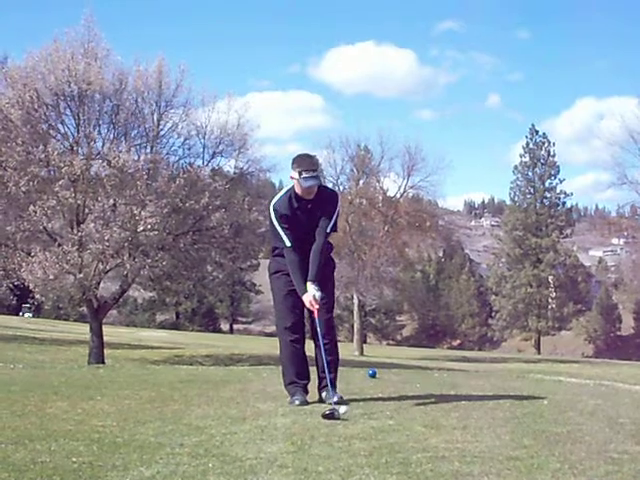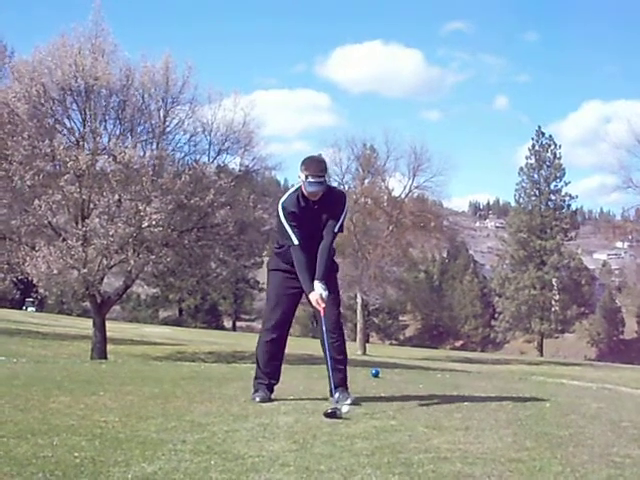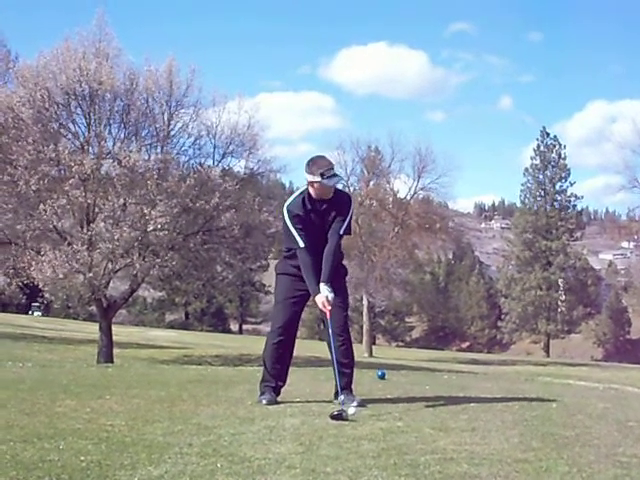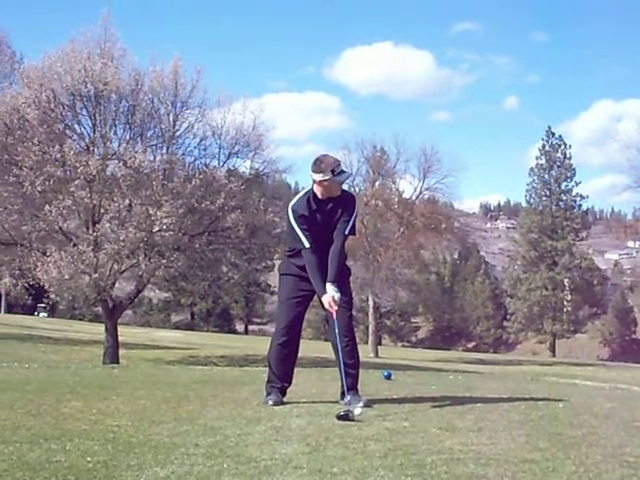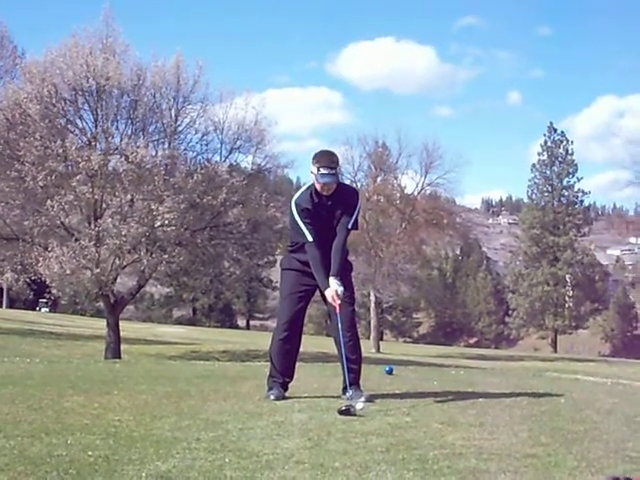
dt=1s
person 1, frame 1
left shoulder: (330, 198)
right shoulder: (279, 205)
left elbow: (321, 241)
right elbow: (290, 250)
left wrist: (312, 282)
right wrist: (302, 289)
left hip: (319, 265)
right hip: (285, 267)
left knee: (325, 323)
right knee: (289, 326)
left ankle: (328, 386)
right ankle: (296, 388)
person 1, frame 2
left shoulder: (338, 198)
right shoulder: (287, 204)
left elbow: (328, 241)
right elbow: (297, 248)
left wrist: (319, 281)
right wrist: (309, 288)
left hip: (323, 267)
right hip: (286, 266)
left knee: (333, 323)
right knee: (274, 324)
left ankle: (340, 387)
right ankle: (263, 385)
person 1, frame 3
left shoulder: (343, 201)
right shoulder: (293, 206)
left elbow: (333, 243)
right elbow: (303, 250)
left wrist: (325, 284)
right wrist: (315, 291)
left hip: (330, 270)
right hip: (294, 269)
left knee: (340, 327)
right knee: (282, 326)
left ankle: (344, 390)
right ankle: (269, 388)
person 1, frame 4
left shoulder: (347, 201)
right shoulder: (298, 207)
left elbow: (338, 244)
right elbow: (309, 251)
left wrist: (332, 284)
right wrist: (322, 291)
left hip: (334, 270)
right hip: (298, 270)
left knee: (344, 327)
right knee: (286, 327)
left ankle: (350, 391)
right ankle: (275, 388)
person 1, frame 5
left shoulder: (350, 196)
right shoulder: (300, 201)
left elbow: (341, 239)
right elbow: (312, 246)
left wrist: (335, 278)
right wrist: (325, 285)
left hip: (336, 267)
right hip: (300, 264)
left knee: (346, 322)
right knee: (287, 321)
left ankle: (352, 386)
right ankle: (277, 383)
